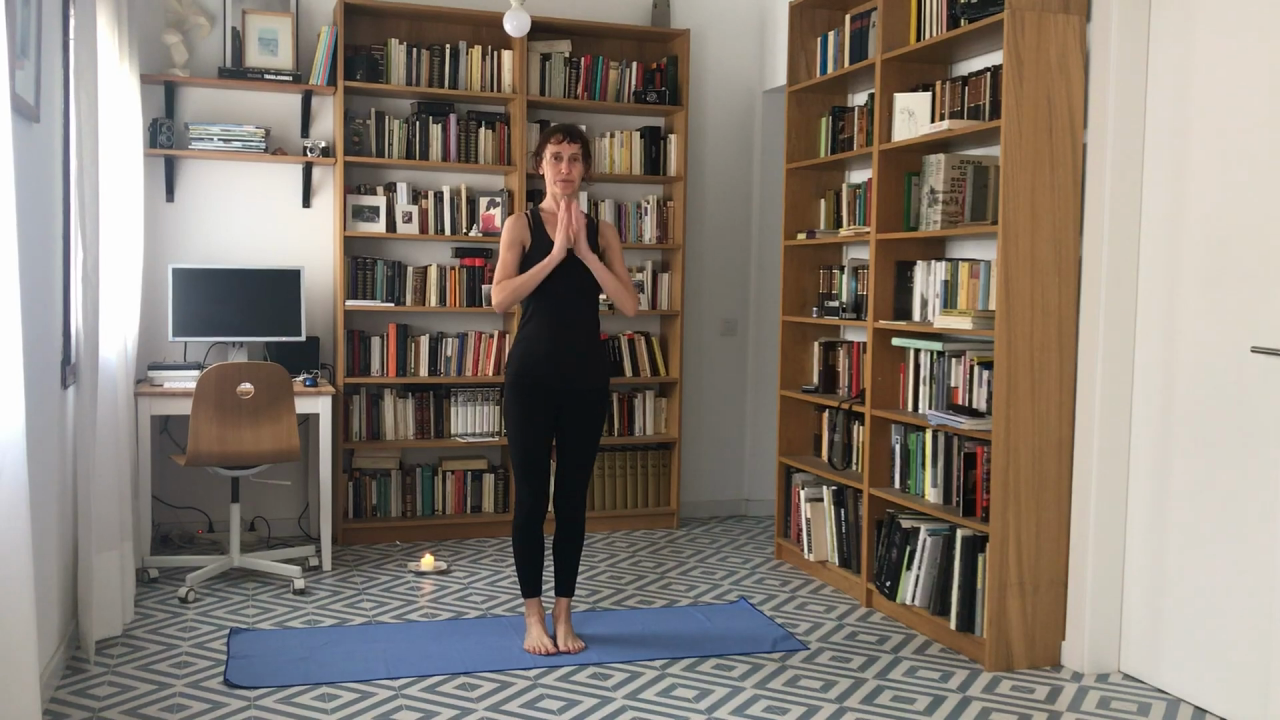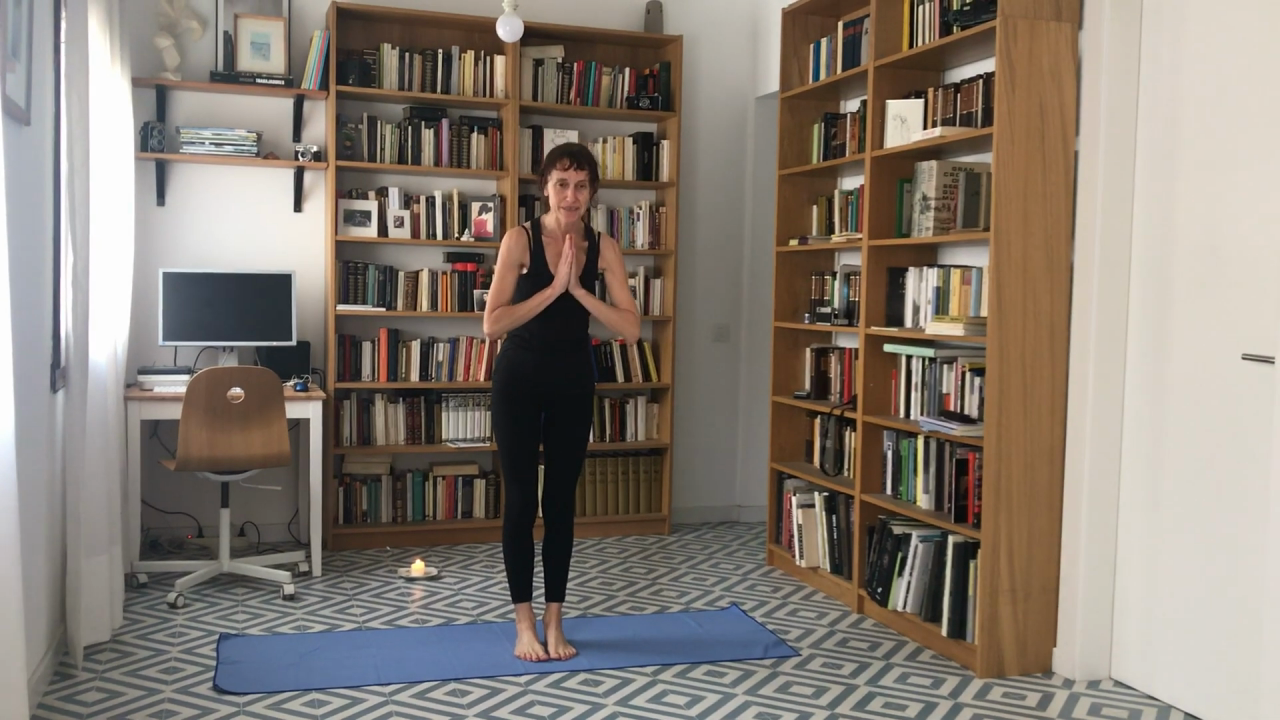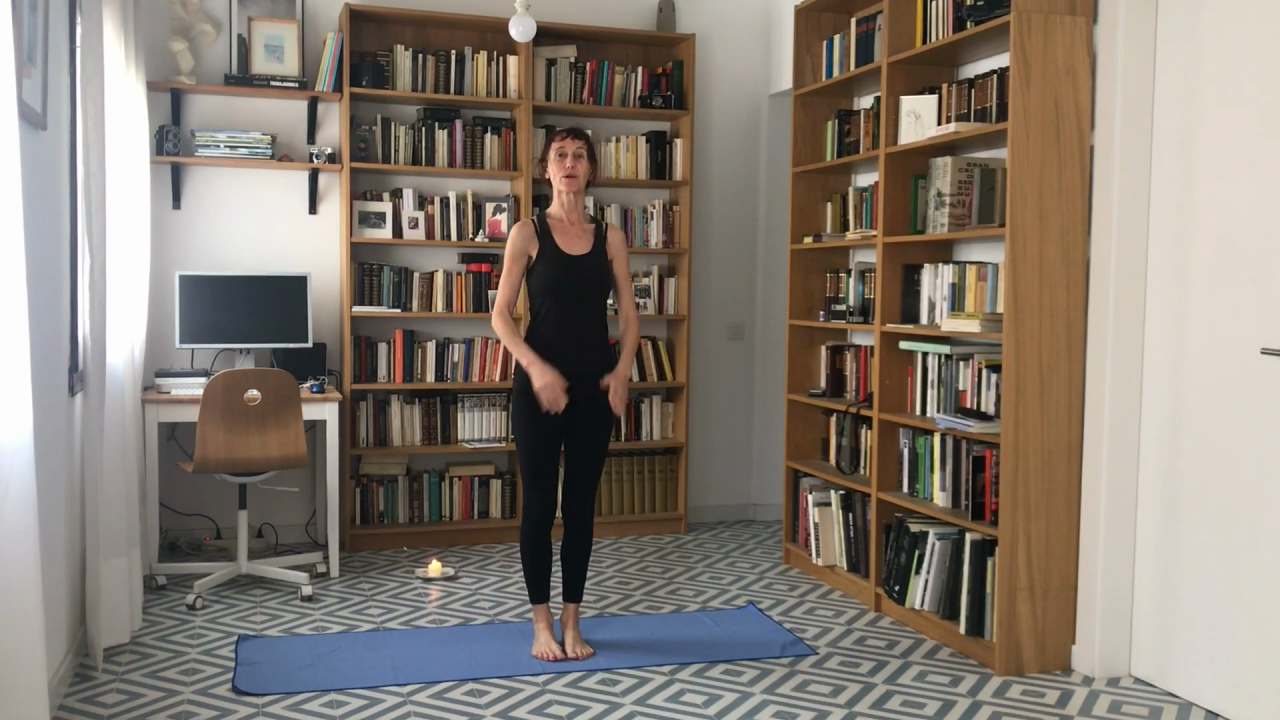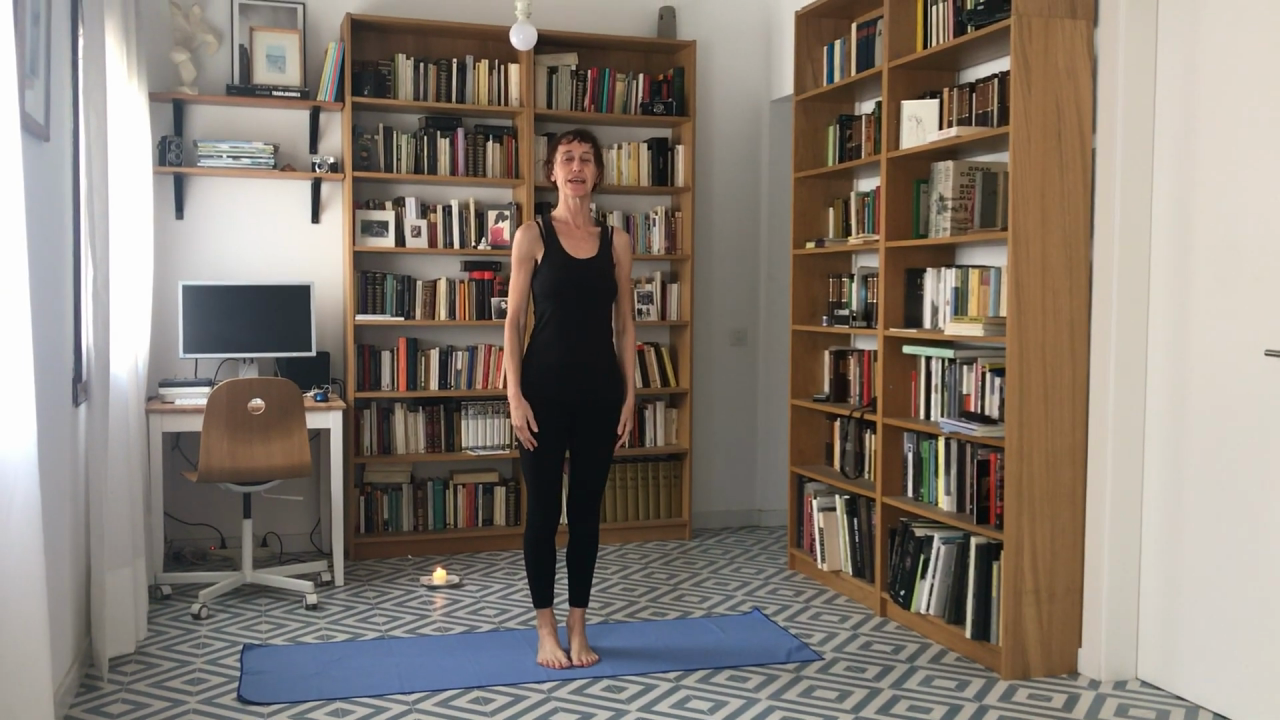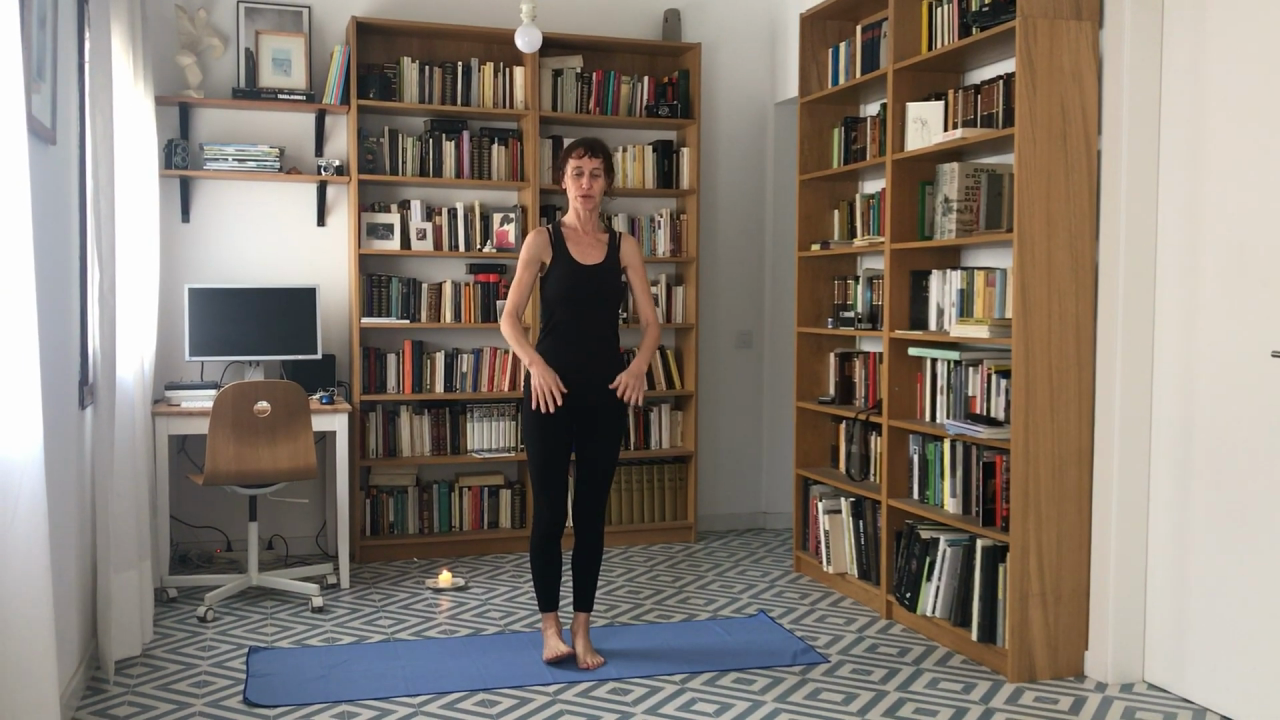
dt=1s
person 1, frame 1
left shoulder: (602, 230)
right shoulder: (521, 225)
left elbow: (630, 305)
right elbow: (499, 298)
left wrist: (589, 257)
right wrist: (553, 256)
left hip: (587, 373)
right hip: (532, 371)
left knee: (573, 496)
right knee: (531, 496)
left ankle: (563, 614)
right ankle: (534, 617)
person 1, frame 2
left shoulder: (603, 247)
right shoulder: (520, 240)
left elbow: (630, 328)
right elbow: (492, 323)
left wrist: (578, 289)
right wrist: (554, 287)
left hip: (573, 383)
right hip: (519, 380)
left knee: (561, 501)
right knee: (521, 501)
left ankle: (554, 621)
right ankle: (525, 623)
person 1, frame 3
left shoulder: (610, 237)
right shoulder: (527, 232)
left elbow: (629, 315)
right elbow: (501, 317)
left wrist: (623, 370)
right wrist: (535, 366)
left hip: (593, 385)
right hip: (540, 383)
left knee: (581, 503)
right knee: (539, 503)
left ankle: (571, 620)
right ankle: (541, 623)
person 1, frame 4
left shoulder: (616, 240)
right shoulder: (532, 235)
left elbow: (624, 324)
right elbow: (514, 321)
left wrist: (629, 395)
right wrist: (515, 394)
left hip: (599, 388)
right hip: (546, 386)
left knee: (586, 509)
right knee: (543, 509)
left ankle: (577, 627)
right ankle: (546, 629)
person 1, frame 5
left shoulder: (624, 245)
right shoulder: (542, 240)
left elbow: (651, 319)
right elbow: (509, 317)
left wrist: (638, 367)
right wrist: (535, 365)
left hip: (604, 391)
right hip: (552, 390)
left knee: (591, 511)
right knee: (549, 510)
left ankle: (582, 629)
right ankle: (551, 626)
